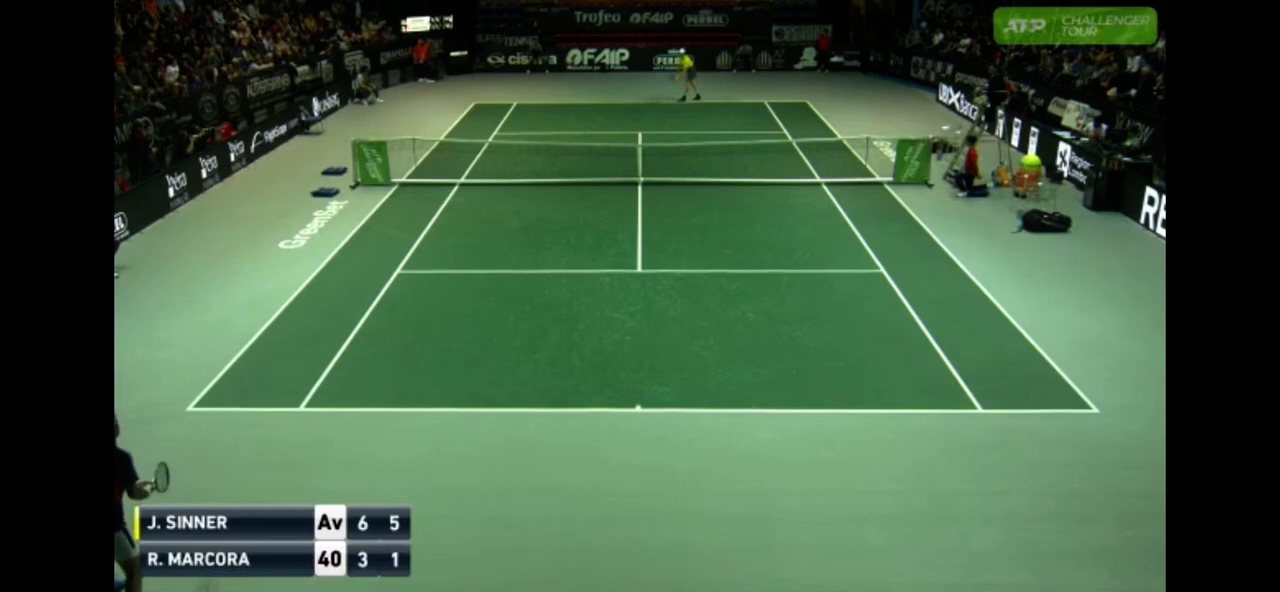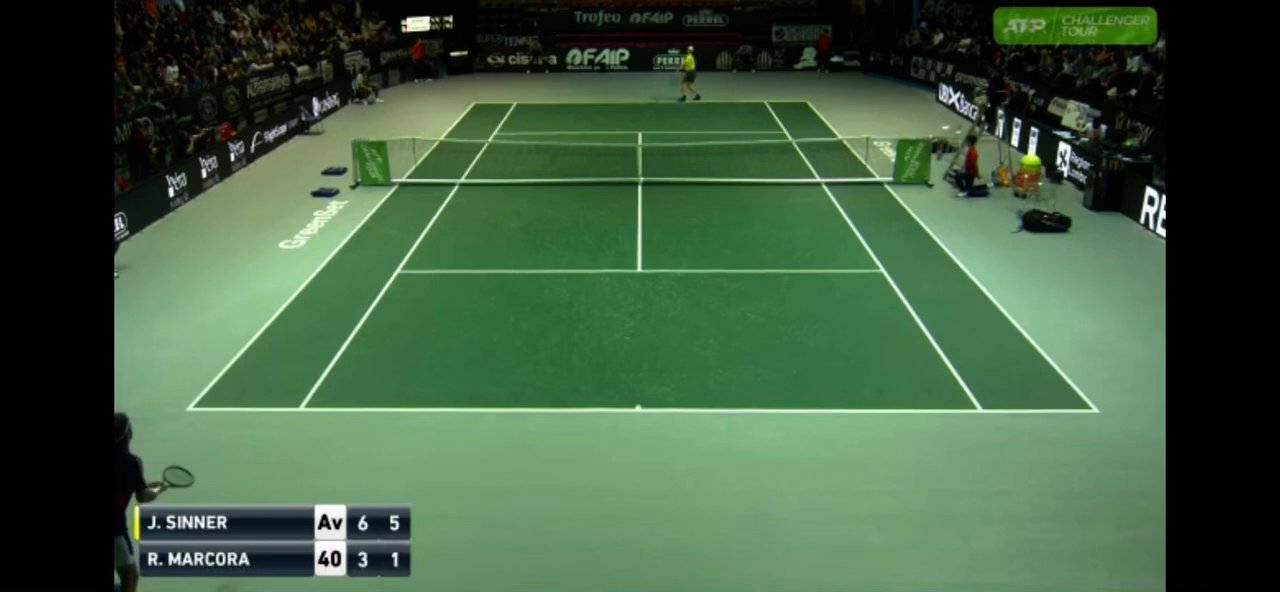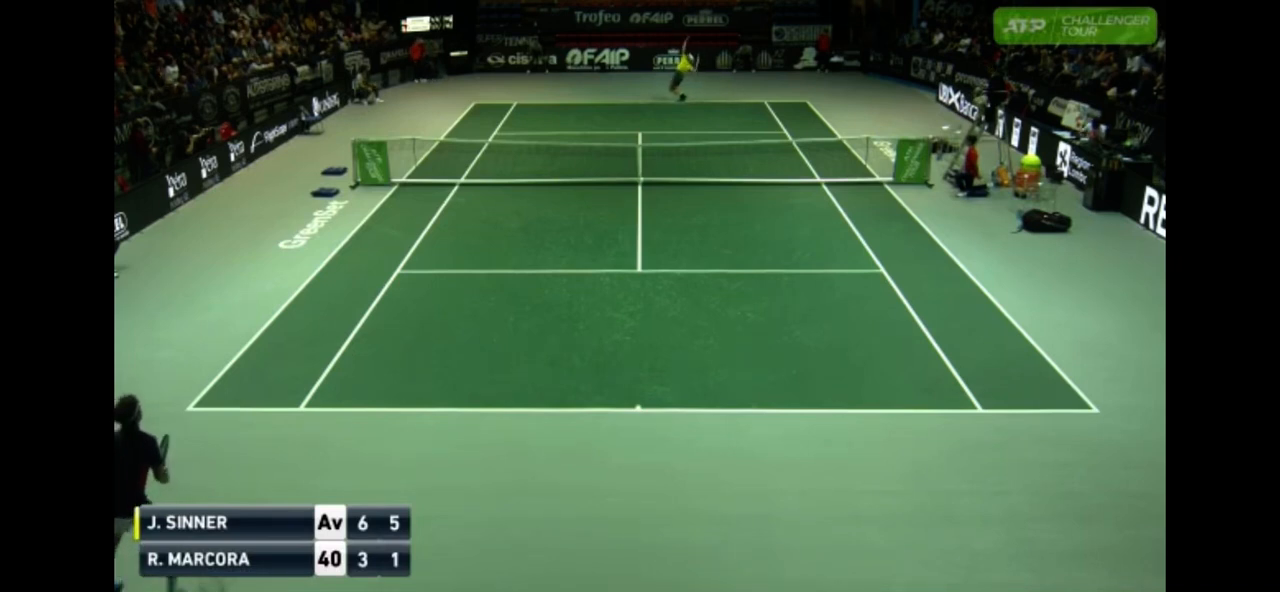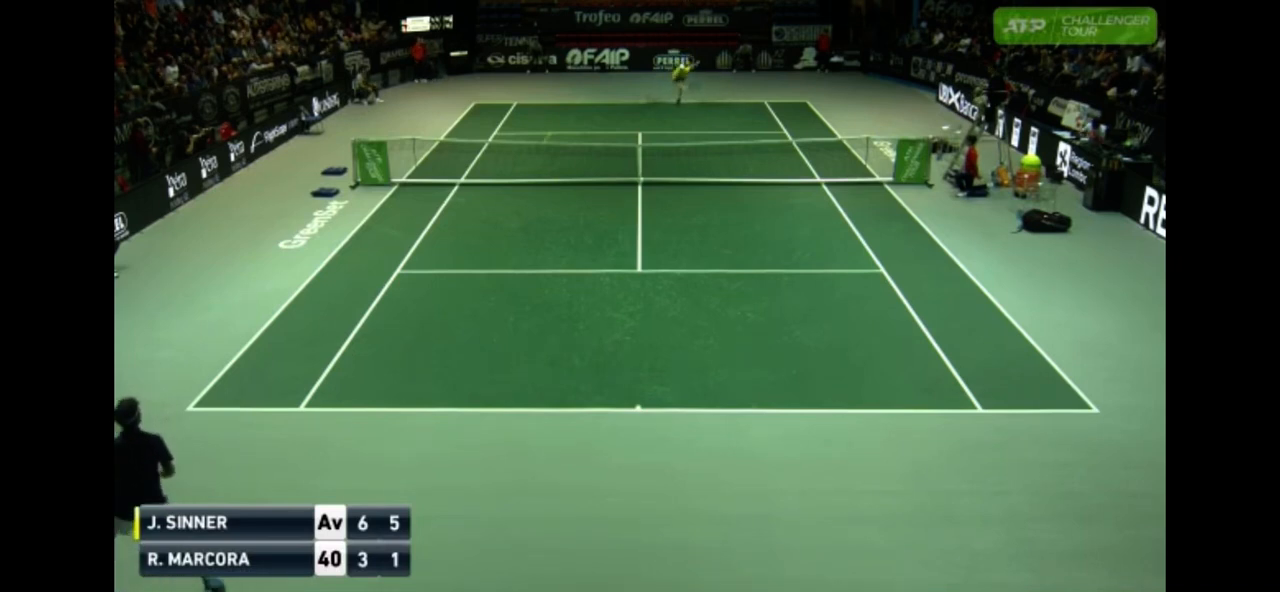
dt=0.7s
person 1, frame 1
right shoulder: (121, 457)
right elbow: (134, 493)
left wrist: (137, 486)
right wrist: (146, 490)
right hip: (114, 523)
right knee: (134, 569)
person 1, frame 2
right shoulder: (130, 461)
right elbow: (142, 497)
left wrist: (146, 486)
right wrist: (157, 491)
right hip: (115, 526)
right knee: (130, 575)
person 1, frame 3
left shoulder: (116, 439)
right shoulder: (147, 441)
right elbow: (161, 476)
right wrist: (165, 473)
left hip: (115, 504)
right hip: (136, 506)
left knee: (114, 540)
person 1, frame 4
left shoulder: (116, 445)
right shoulder: (154, 441)
left elbow: (116, 477)
right elbow: (170, 471)
left hip: (124, 508)
right hip: (154, 504)
